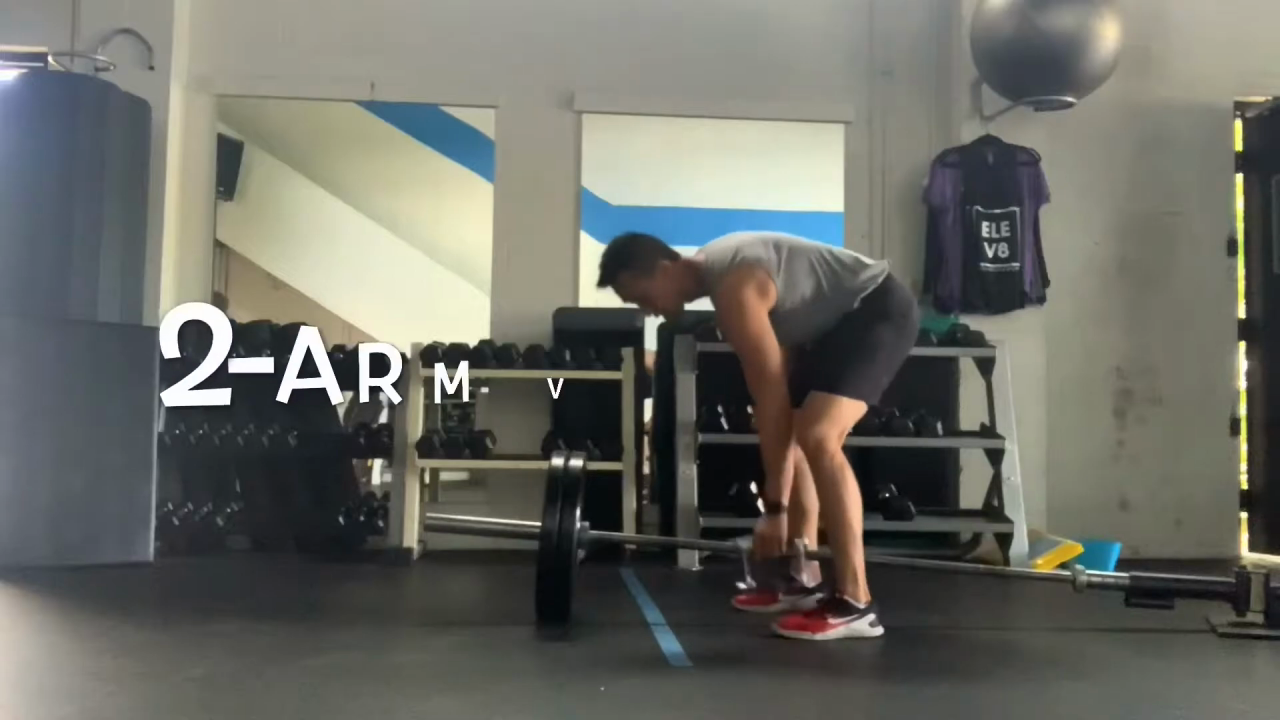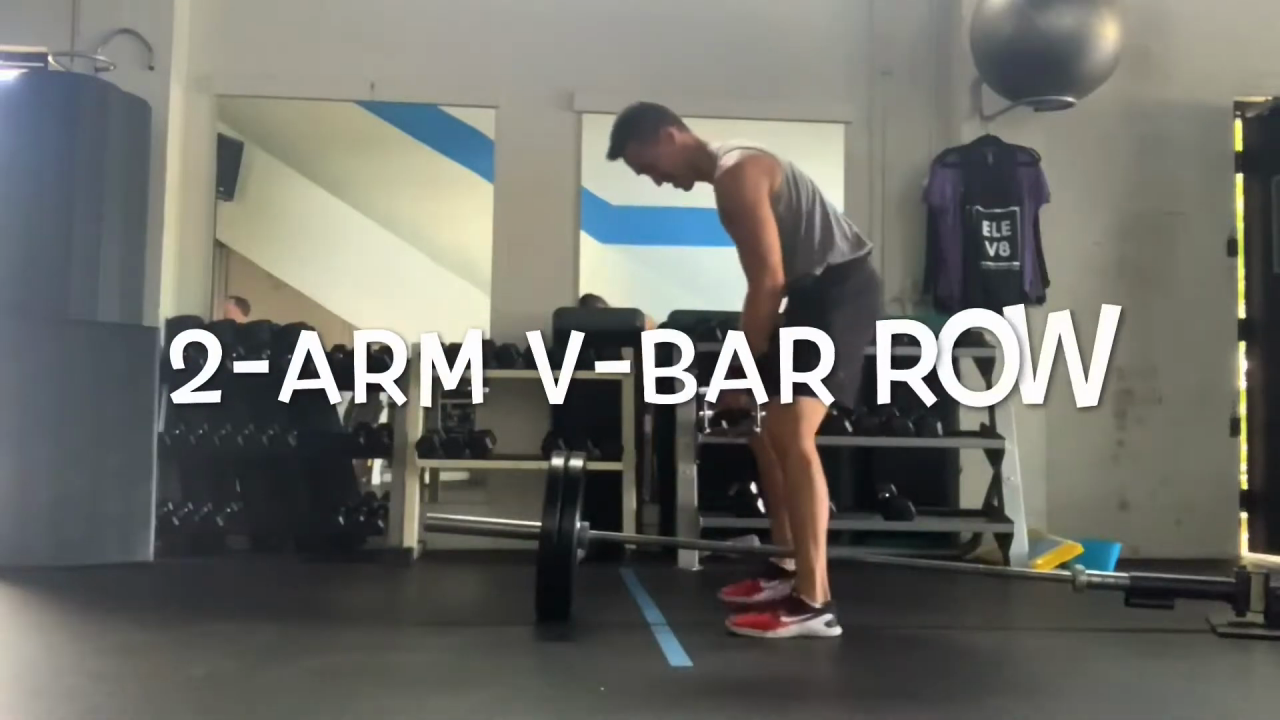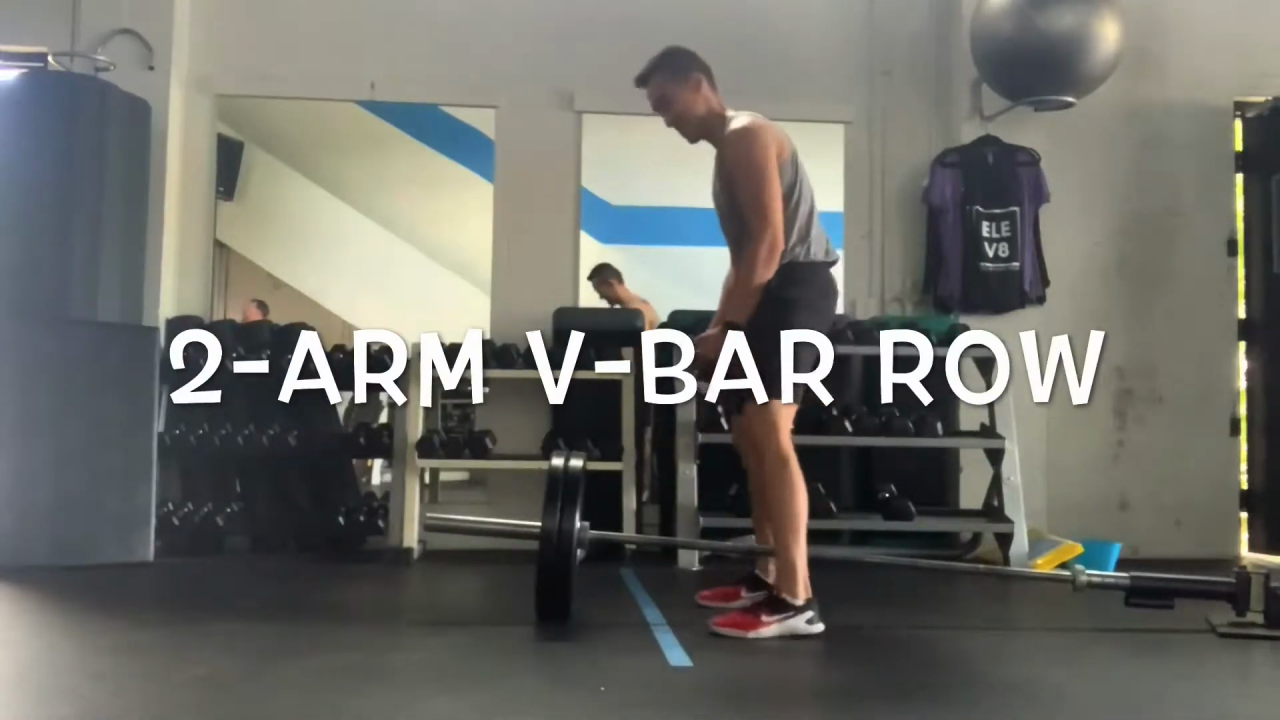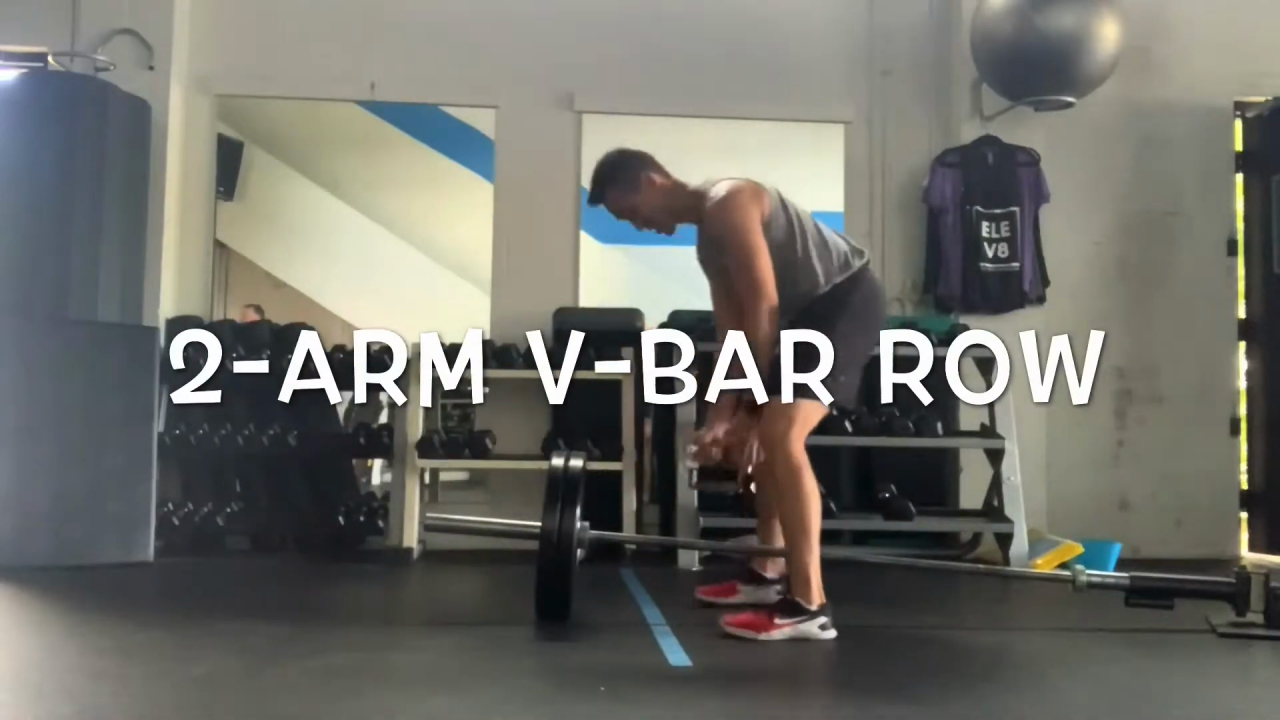
dt=0.7s
person 1, frame 1
left shoulder: (733, 290)
right shoulder: (709, 266)
left elbow: (772, 398)
left wrist: (775, 511)
left hip: (877, 312)
right hip: (838, 319)
left knee: (816, 436)
right knee: (791, 433)
left ankle: (854, 603)
right ankle: (804, 579)
person 1, frame 2
left shoulder: (738, 172)
right shoulder: (727, 178)
left elbow: (769, 279)
right elbow: (766, 279)
right wrist: (748, 358)
left hip: (841, 291)
right hip: (816, 292)
left knee: (790, 435)
right knee: (770, 429)
left ankle: (813, 601)
right ankle: (785, 567)
person 1, frame 3
left shoulder: (745, 136)
right shoulder: (728, 149)
left elbow: (770, 246)
left wrist: (724, 330)
right wrist: (720, 327)
left hip: (795, 290)
right hip: (775, 295)
left knee: (768, 436)
right knee: (754, 437)
left ankle: (794, 601)
right ankle: (767, 577)
person 1, frame 4
left shoulder: (727, 202)
right shoulder: (705, 239)
left elbow: (763, 306)
right elbow: (732, 329)
left wrist: (747, 404)
right wrist: (722, 415)
left hip: (846, 301)
right hip: (813, 309)
left knee: (780, 435)
right knee: (761, 435)
left ankle: (808, 606)
right ankle: (768, 572)
